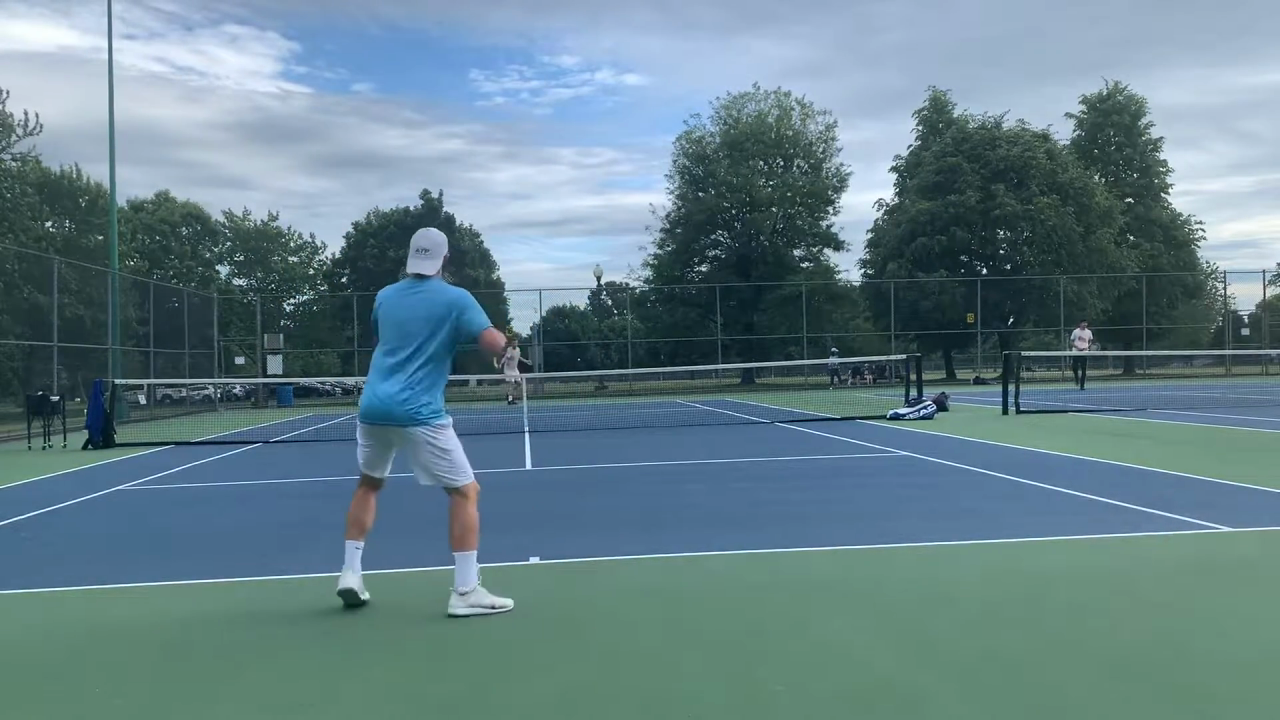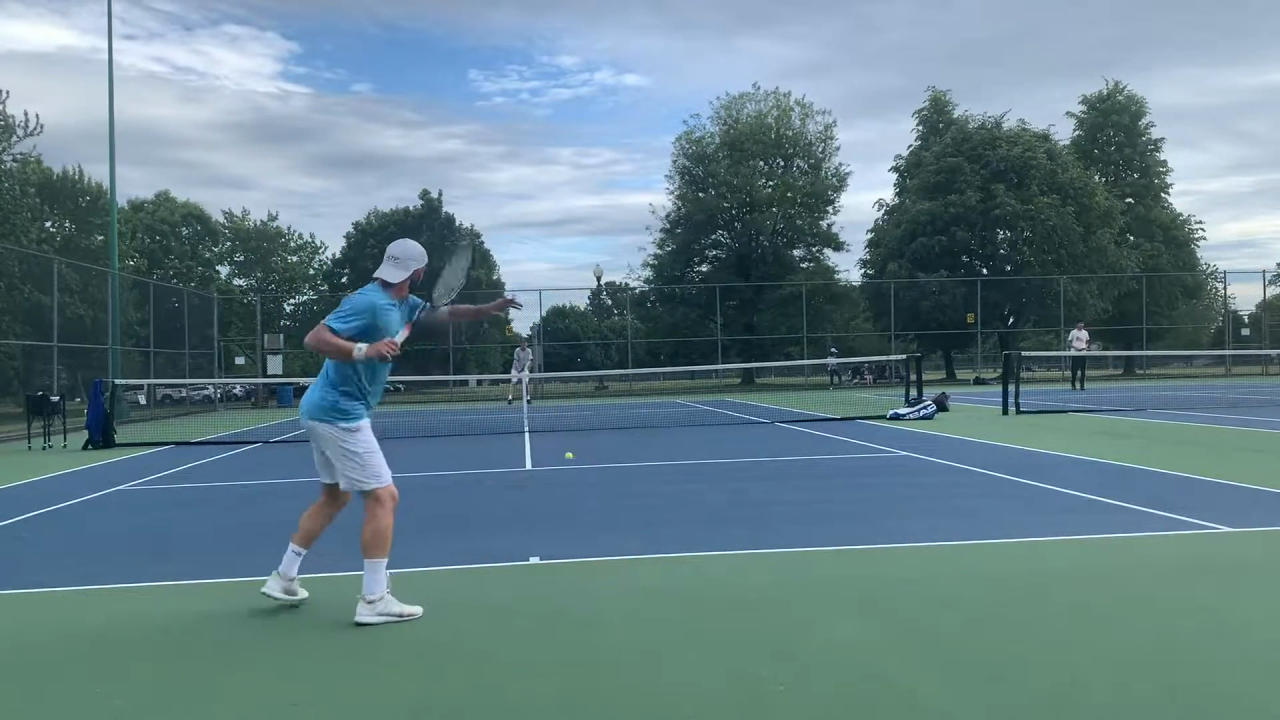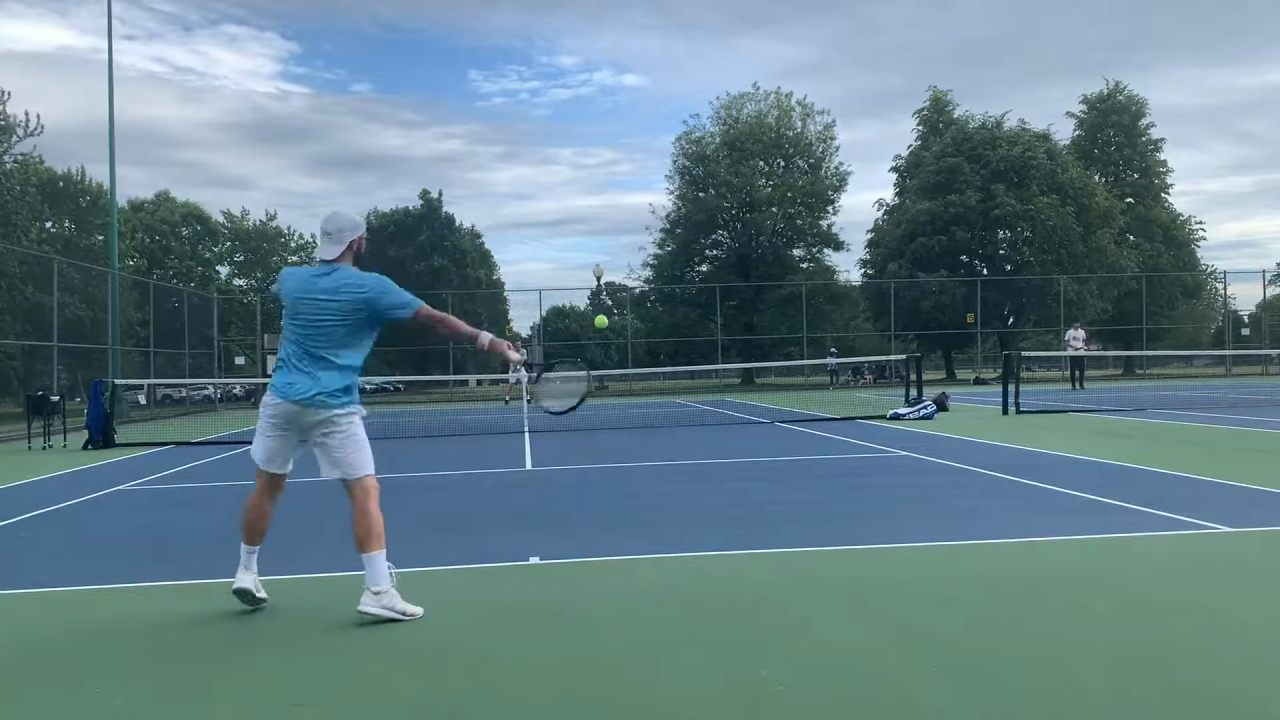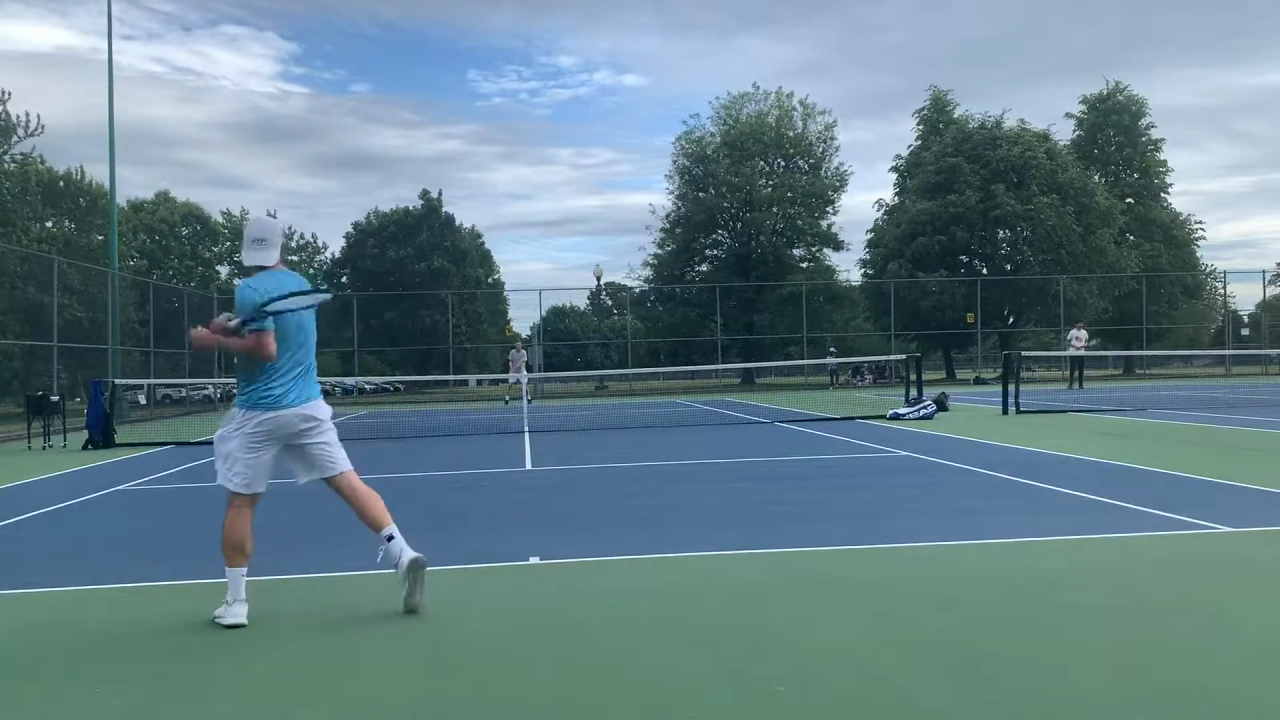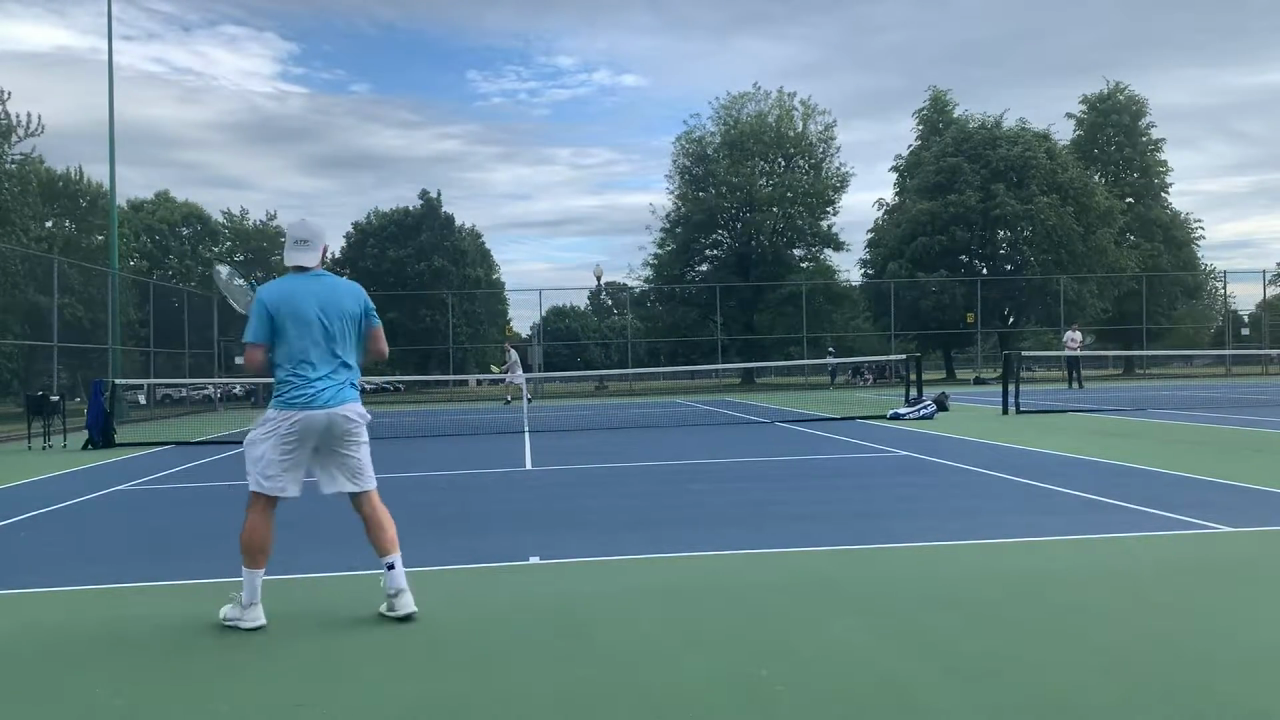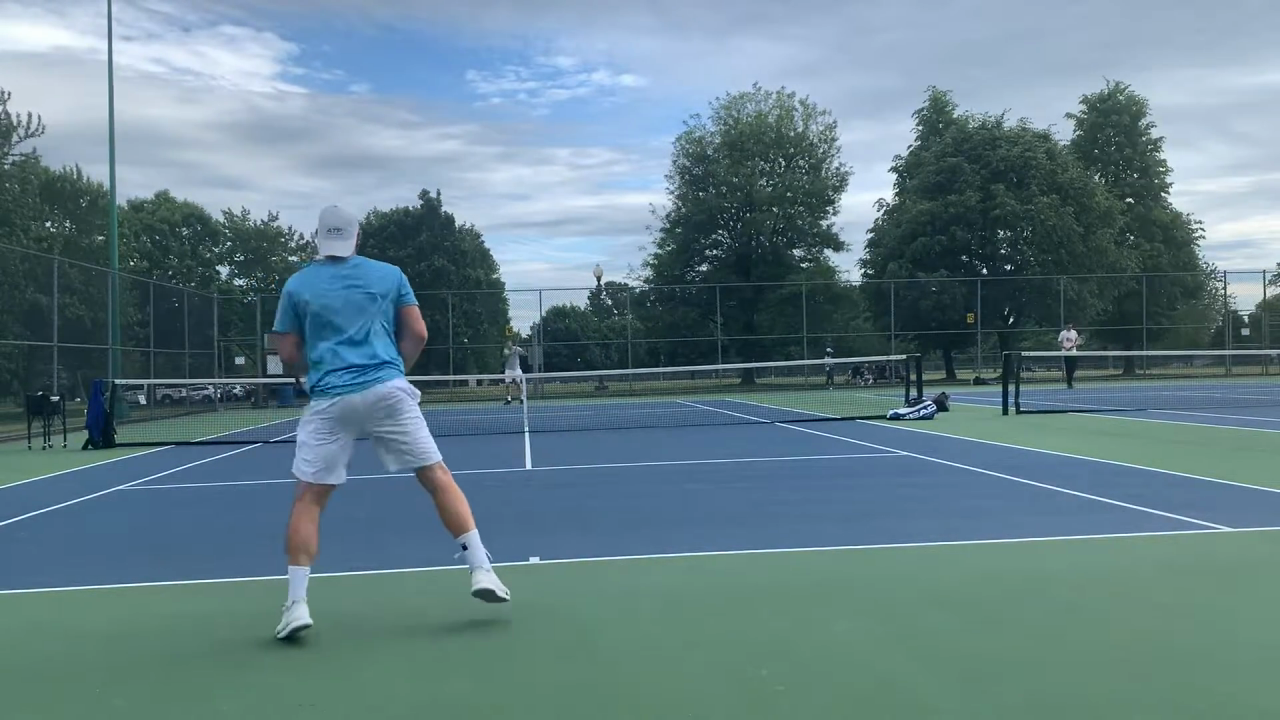
dt=0.5s
person 1, frame 1
left shoulder: (385, 296)
right shoulder: (457, 298)
right elbow: (496, 345)
right wrist: (502, 335)
left hip: (373, 409)
right hip: (420, 415)
left knee: (367, 487)
right knee: (465, 494)
left ankle: (351, 574)
right ankle: (466, 591)
person 1, frame 2
left shoulder: (402, 302)
right shoulder: (367, 302)
left elbow: (444, 314)
right elbow: (315, 338)
left wrist: (487, 310)
right wrist: (363, 350)
left hip: (334, 413)
right hip: (339, 413)
left knee: (333, 496)
right knee: (381, 499)
left ankle: (284, 577)
right ankle: (374, 600)
person 1, frame 3
left shoulder: (289, 278)
right shoulder: (370, 286)
right elbow: (431, 318)
right wrist: (485, 339)
left hip: (281, 400)
right hip: (333, 407)
left knee: (266, 486)
right knee: (364, 493)
left ankle: (246, 573)
right ankle: (378, 591)
person 1, frame 4
left shoulder: (251, 289)
right shoulder: (298, 283)
left elbow: (264, 351)
left wrist: (210, 341)
right wrist: (228, 326)
left hip: (259, 412)
right hip: (308, 406)
left knee: (240, 503)
right knee: (349, 483)
left ankle: (235, 603)
right ankle: (402, 553)
person 1, frame 5
left shoulder: (268, 295)
right shoulder: (354, 292)
left elbow: (255, 361)
right elbow: (379, 352)
left hip: (292, 411)
right hip: (345, 407)
left knee: (261, 504)
right knee: (367, 500)
left ankle: (249, 605)
right ankle: (399, 591)
person 1, frame 6
left shoulder: (297, 286)
right shoulder: (389, 274)
left elbow: (287, 352)
right elbow: (418, 333)
left hip: (332, 401)
right hip: (388, 393)
left knee: (308, 500)
right knee: (439, 479)
left ankle: (296, 605)
right ankle: (482, 572)
